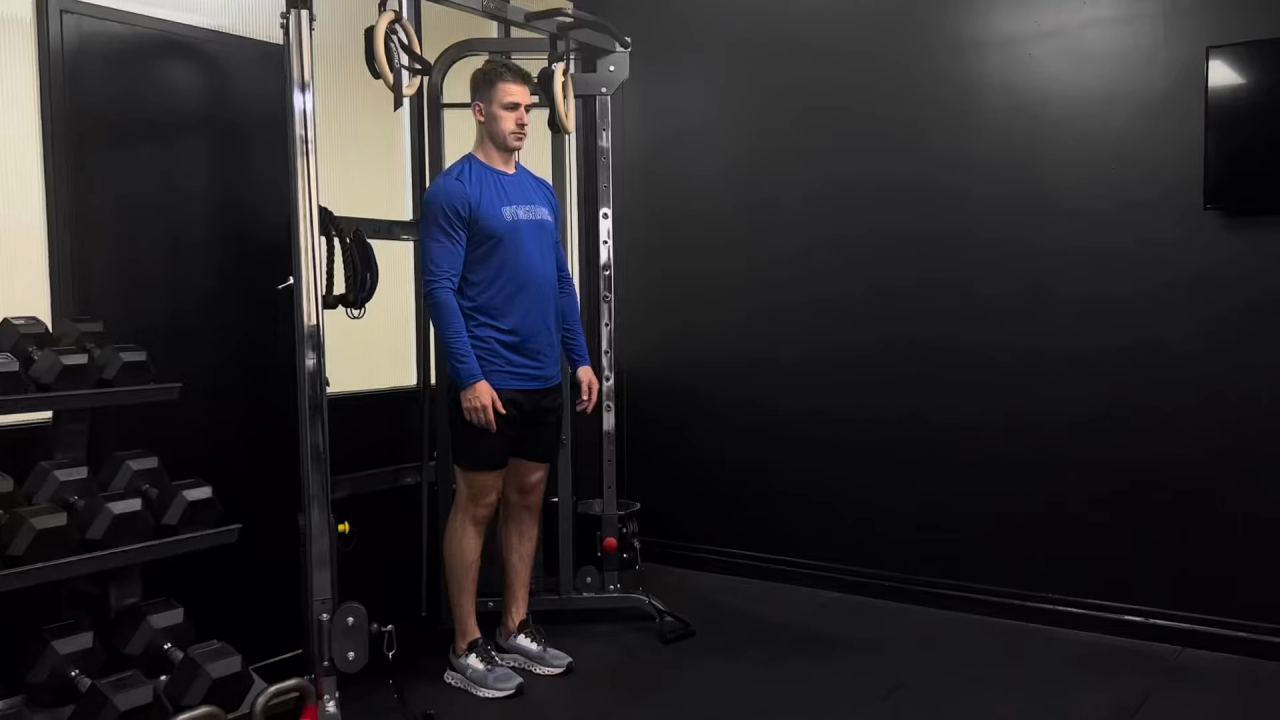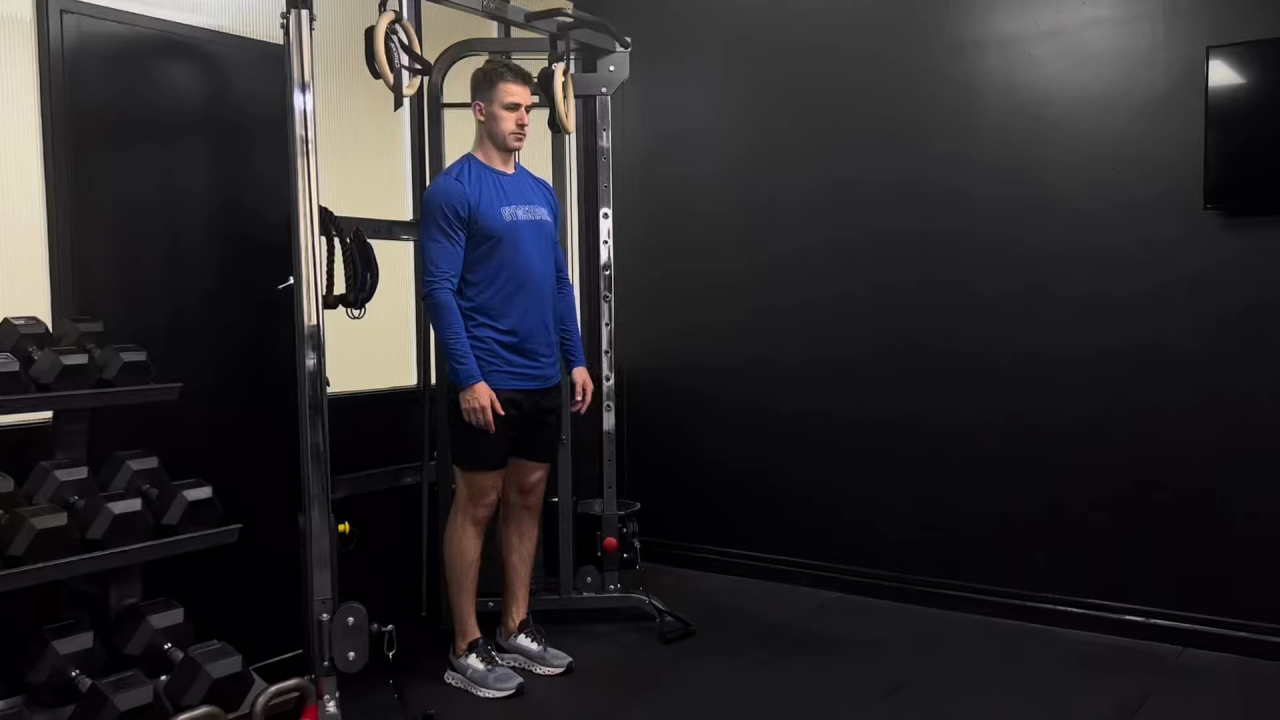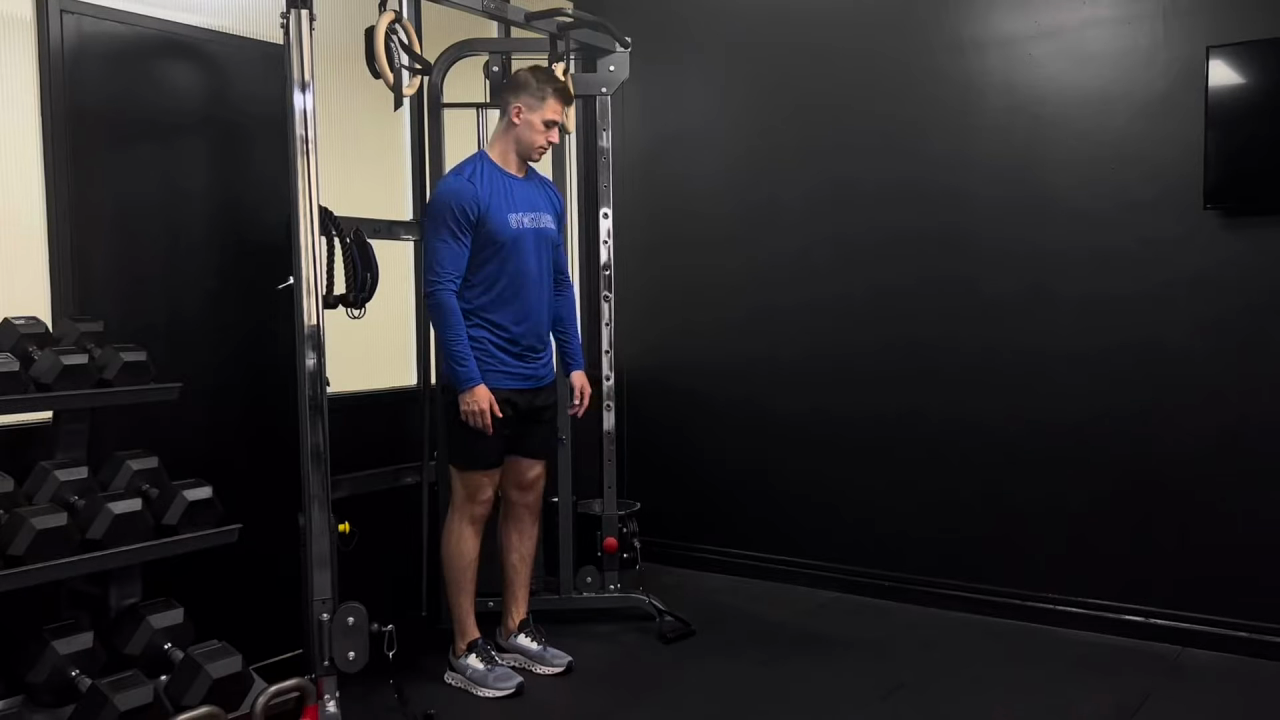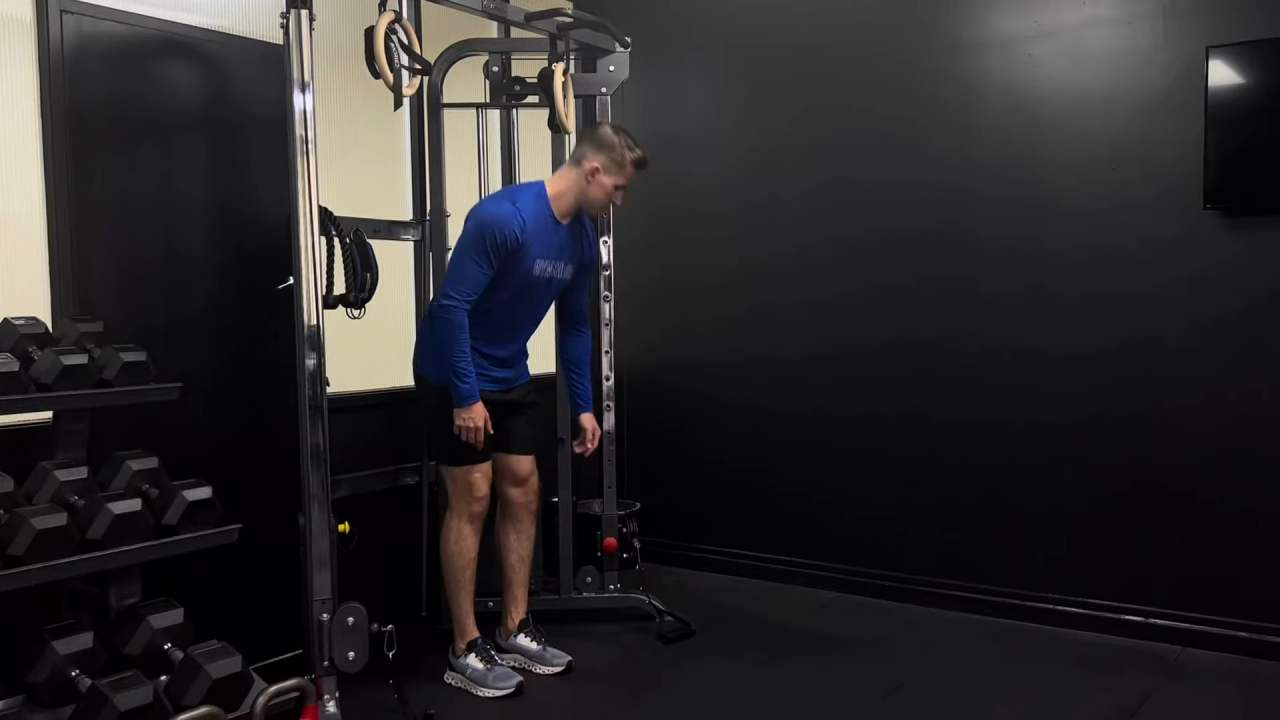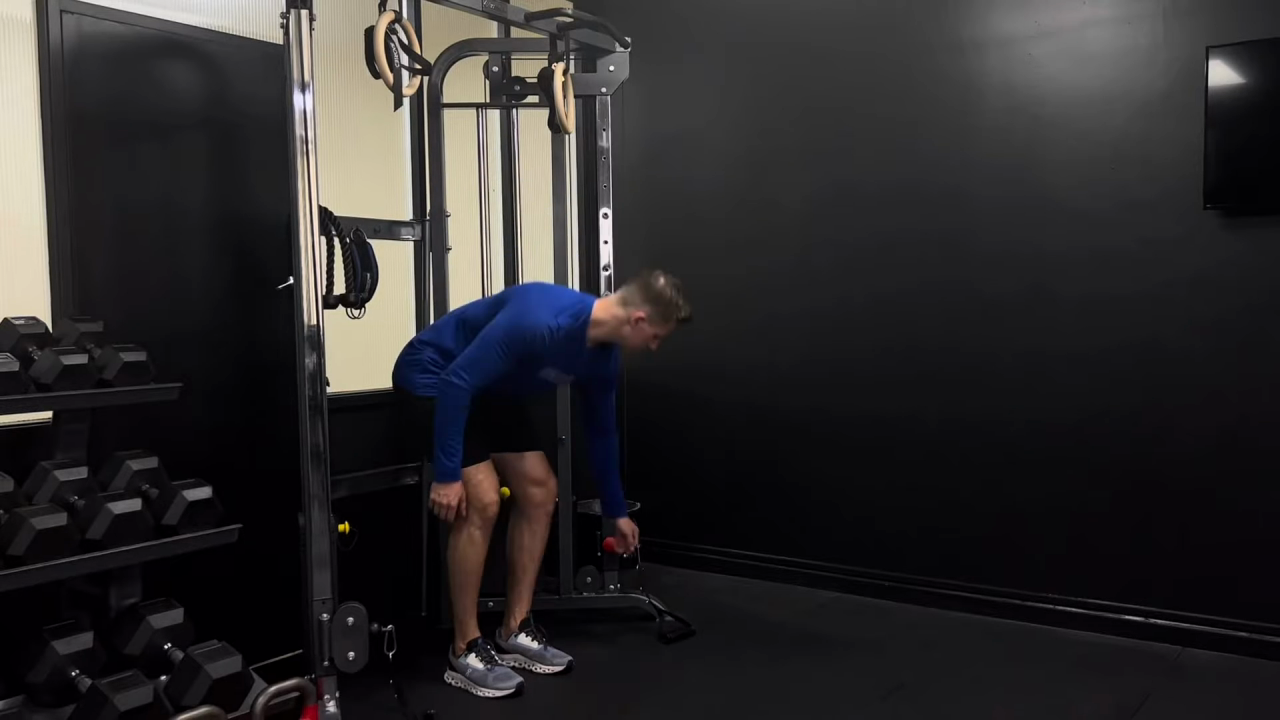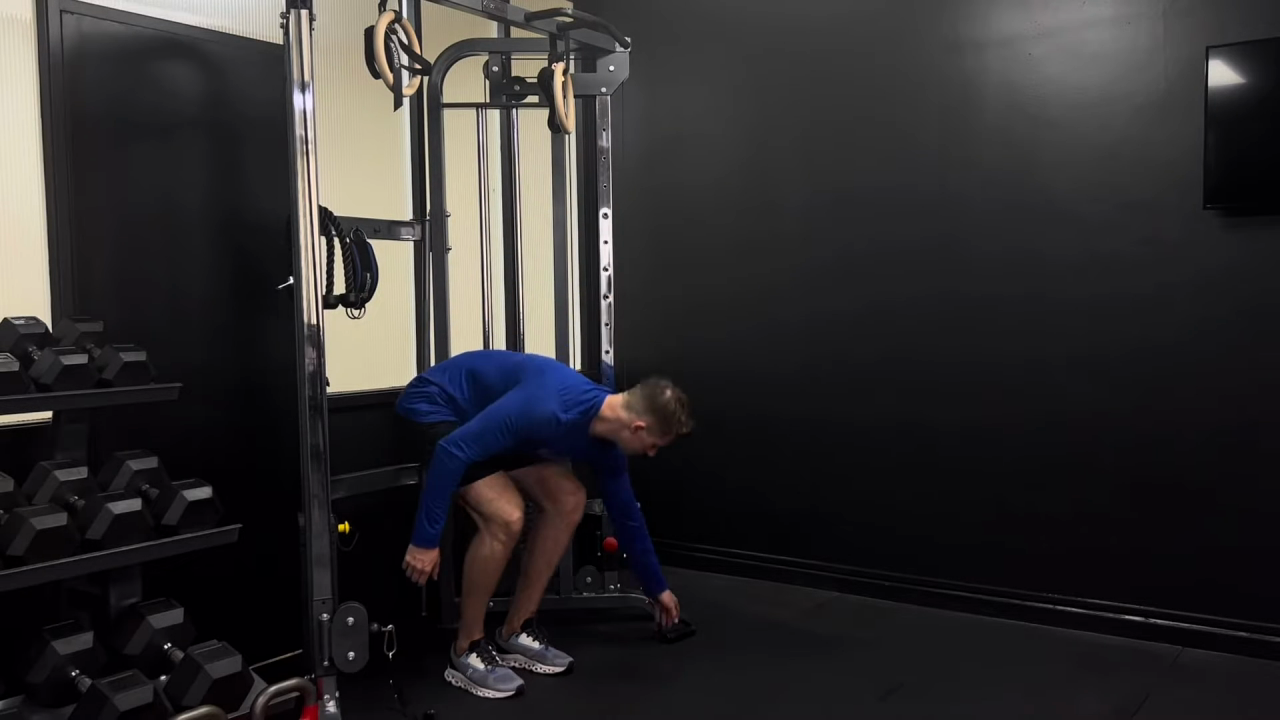
dt=0.3s
person 1, frame 1
left shoulder: (542, 193)
right shoulder: (454, 191)
left elbow: (561, 283)
right elbow: (440, 291)
left wrist: (580, 359)
right wrist: (469, 377)
left hip: (542, 380)
right hip: (488, 382)
left knee: (527, 500)
right knee: (477, 505)
left ankle: (515, 631)
right ankle: (465, 650)
person 1, frame 2
left shoulder: (541, 193)
right shoulder: (453, 191)
right elbow: (439, 291)
left wrist: (576, 360)
right wrist: (469, 379)
left hip: (543, 381)
right hip: (489, 383)
left knee: (528, 499)
right knee: (477, 505)
left ankle: (516, 631)
right ankle: (466, 649)
person 1, frame 3
left shoulder: (547, 195)
right shoulder: (462, 191)
left elbow: (560, 285)
right elbow: (442, 291)
left wrist: (574, 362)
right wrist: (468, 380)
left hip: (536, 380)
right hip: (484, 383)
left knee: (527, 498)
right knee: (474, 505)
left ankle: (516, 631)
right ankle: (465, 650)
person 1, frame 4
left shoulder: (581, 238)
right shoulder: (503, 218)
left elbow: (576, 325)
right elbow: (450, 305)
left wrist: (584, 405)
right wrist: (465, 398)
left hip: (508, 378)
right hip: (454, 372)
left knee: (522, 493)
right knee: (472, 499)
left ankle: (515, 632)
right ankle: (465, 649)
person 1, frame 5
left shoulder: (602, 354)
right shoulder: (539, 320)
left elbow: (601, 432)
right elbow: (458, 382)
left wrist: (616, 511)
right wrist: (447, 474)
right hip: (433, 380)
left knee: (541, 488)
right knee: (482, 502)
left ankle: (515, 631)
right ankle: (465, 650)
person 1, frame 6
left shoulder: (604, 435)
right shoulder: (548, 411)
left elbow: (626, 514)
right elbow: (452, 451)
left wrist: (657, 587)
right wrist: (425, 539)
left hip: (487, 412)
right hip: (434, 407)
left knee: (568, 501)
right knee: (506, 516)
left ankle: (515, 632)
right ankle: (467, 649)
